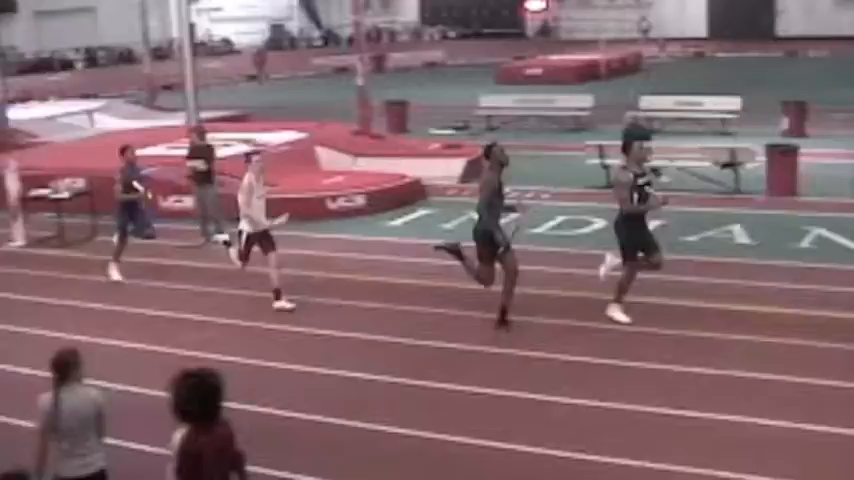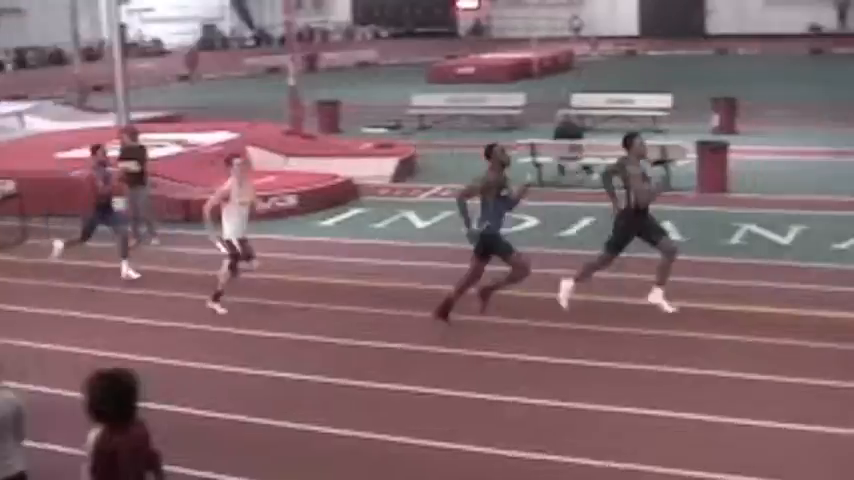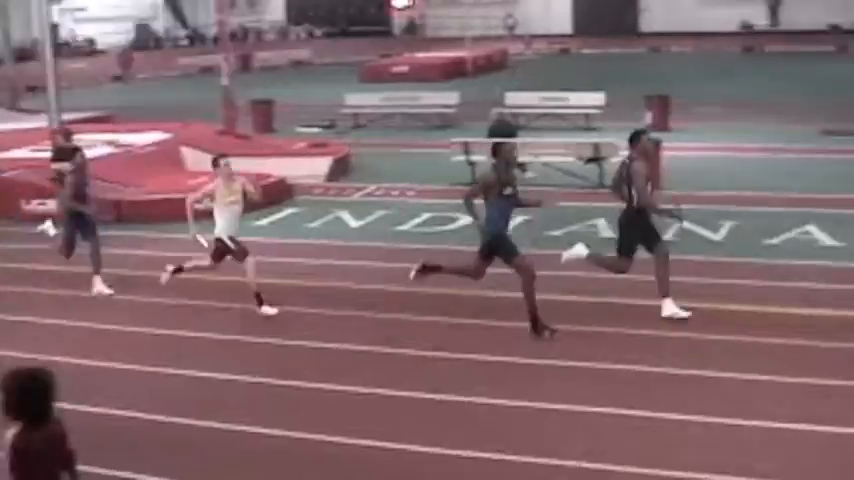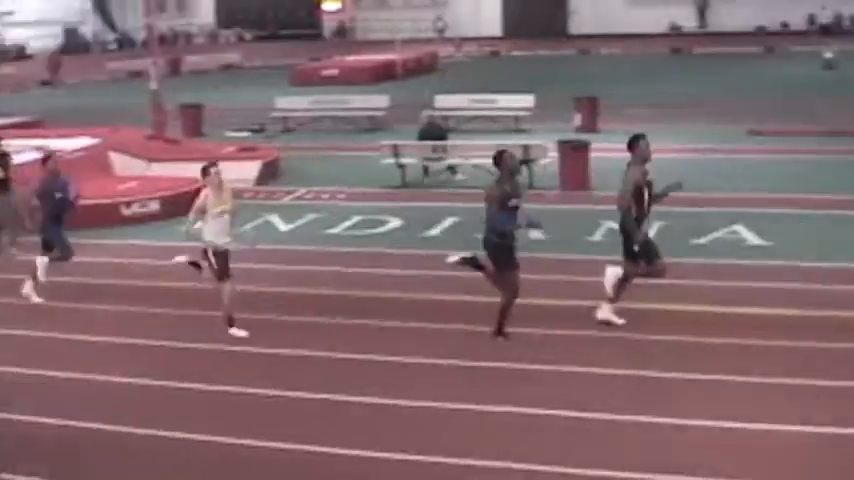
dt=0.1s
person 1, frame 1
left shoulder: (642, 170)
right shoulder: (623, 175)
right elbow: (625, 208)
left wrist: (654, 199)
right wrist: (652, 205)
left hip: (640, 224)
right hip: (627, 226)
left knee: (656, 262)
right knee: (632, 269)
left ankle: (616, 261)
right ankle: (614, 307)
person 1, frame 2
left shoulder: (629, 163)
right shoulder: (633, 168)
left elbow: (605, 174)
right elbow: (643, 200)
left wrist: (617, 203)
right wrist: (661, 187)
left hip: (642, 218)
right hip: (628, 219)
left knee: (671, 250)
right knee: (606, 260)
left ankle: (657, 294)
right ankle: (570, 284)
person 1, frame 3
left shoulder: (630, 163)
right shoulder: (639, 167)
left elbow: (617, 187)
right elbow: (646, 203)
right wrist: (669, 212)
left hip: (641, 220)
right hip: (635, 220)
left knee: (662, 257)
right knee: (622, 266)
left ankle: (668, 306)
right ankle: (583, 252)
person 1, frame 4
left shoulder: (638, 169)
right shoulder: (634, 172)
left elbow: (650, 199)
right elbow: (622, 203)
left wrist: (667, 190)
right wrist: (635, 232)
left hip: (635, 225)
right hip: (632, 227)
left knee: (632, 269)
right knee: (660, 269)
left ankle: (606, 310)
right ankle: (618, 271)
person 2, frame 1
left shoulder: (496, 177)
right shoulder: (490, 179)
right elbow: (481, 208)
left wrist: (509, 207)
right wrist: (499, 232)
left hip: (492, 232)
right hip: (486, 233)
left knee: (512, 272)
right knee: (486, 279)
left ankle: (503, 318)
right ankle: (458, 251)
person 2, frame 2
left shoulder: (502, 177)
right shoulder: (488, 178)
left elbow: (509, 204)
right elbow: (461, 197)
left wrist: (522, 191)
right wrist: (469, 227)
left hip: (491, 233)
right hip: (486, 234)
left knee: (473, 276)
right knee: (523, 267)
left ankle: (443, 310)
right ankle: (489, 290)
person 2, frame 3
left shoulder: (510, 175)
right shoulder: (491, 177)
left elbow: (515, 201)
right elbow: (467, 198)
left wrist: (535, 203)
right wrist: (479, 222)
left hip: (499, 233)
right hip: (494, 234)
left knee: (475, 273)
right knee: (529, 273)
left ankle: (428, 268)
person 2, frame 4
left shoulder: (514, 184)
right shoulder: (496, 189)
right elbow: (491, 223)
left wrist: (528, 222)
right wrist: (518, 224)
left hip: (505, 241)
right hip: (496, 243)
left knee: (502, 283)
right knee: (512, 289)
left ankle: (473, 262)
right ankle: (498, 330)
person 3, frame 1
left shoulder: (259, 178)
right shoulder: (248, 183)
right elbow: (244, 211)
right wrist: (263, 223)
left hip: (262, 227)
right hip: (249, 230)
left knee: (273, 261)
right knee: (242, 264)
left ankle: (278, 300)
right ankle: (231, 248)
person 3, frame 2
left shoulder: (248, 183)
right shoulder: (228, 188)
left elbow: (253, 204)
right elbow: (207, 208)
right wrist: (212, 233)
left hip: (240, 235)
right hip: (231, 236)
left knee: (232, 270)
right knee: (253, 265)
left ankle: (214, 300)
person 3, frame 3
left shoulder: (239, 180)
right shoulder: (213, 187)
left elbow: (256, 197)
right elbow: (189, 201)
left wrist: (253, 187)
right wrist: (192, 226)
left hip: (231, 234)
right hip: (224, 236)
left knee: (211, 265)
right knee: (250, 263)
left ankle: (174, 270)
right ankle: (261, 305)
person 3, frame 4
left shoulder: (227, 190)
right shoulder: (204, 198)
right elbow: (189, 225)
right wrist: (210, 242)
left hip: (224, 246)
right hip: (212, 248)
left knee: (218, 277)
right knee: (227, 287)
left ankle: (189, 262)
right ankle: (231, 326)
person 4, frame 1
left shoulder: (136, 169)
right shoulder: (121, 175)
right elbow: (118, 196)
left wrist: (144, 192)
right wrist: (135, 196)
left hip: (136, 209)
right hip: (125, 210)
left knee: (150, 234)
right knee: (122, 242)
left ankle: (120, 236)
right ankle: (113, 267)
person 4, frame 2
left shoulder: (102, 169)
right shoulder: (97, 172)
right elbow: (104, 191)
right wrist: (113, 185)
left hip: (108, 208)
right hip: (97, 210)
left knee: (123, 233)
right knee: (82, 239)
left ankle: (125, 268)
right ankle: (61, 244)
person 4, frame 3
left shoulder: (82, 173)
right shoulder: (71, 178)
right elbow: (65, 202)
right wrist: (84, 208)
left hip: (84, 217)
right hip: (73, 217)
left knee: (95, 247)
right knee: (66, 252)
left ankle: (98, 284)
right ankle: (51, 226)
person 4, frame 4
left shoulder: (64, 181)
right shoulder: (42, 183)
left elbow: (73, 199)
left wrist: (73, 201)
left hip: (58, 223)
right hip: (48, 225)
left knee: (46, 256)
right knee: (68, 254)
left ankle: (29, 287)
right ankle: (44, 260)
